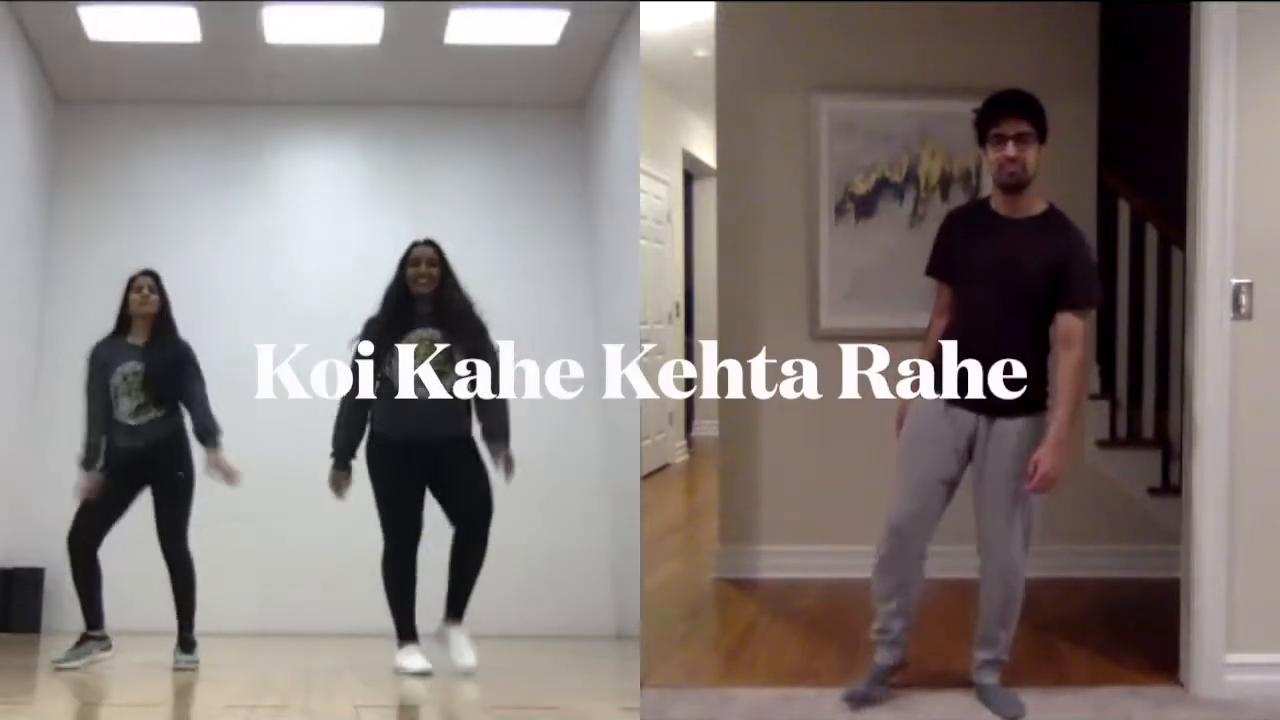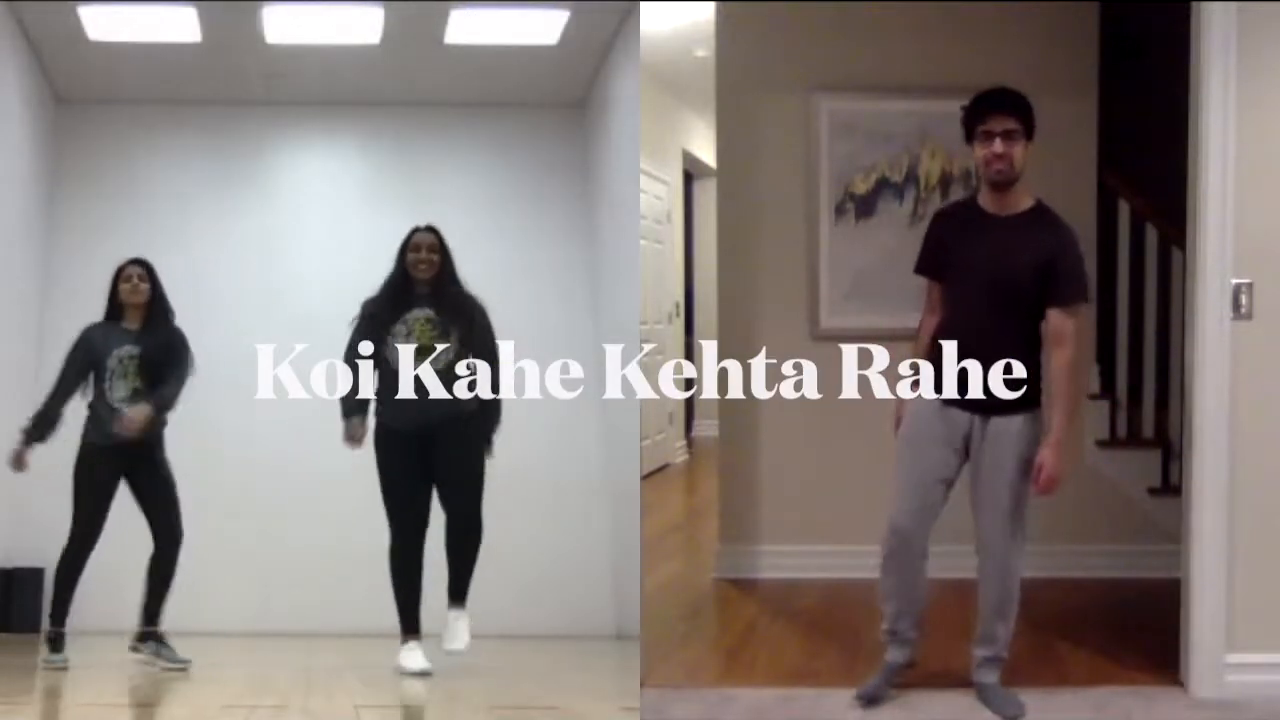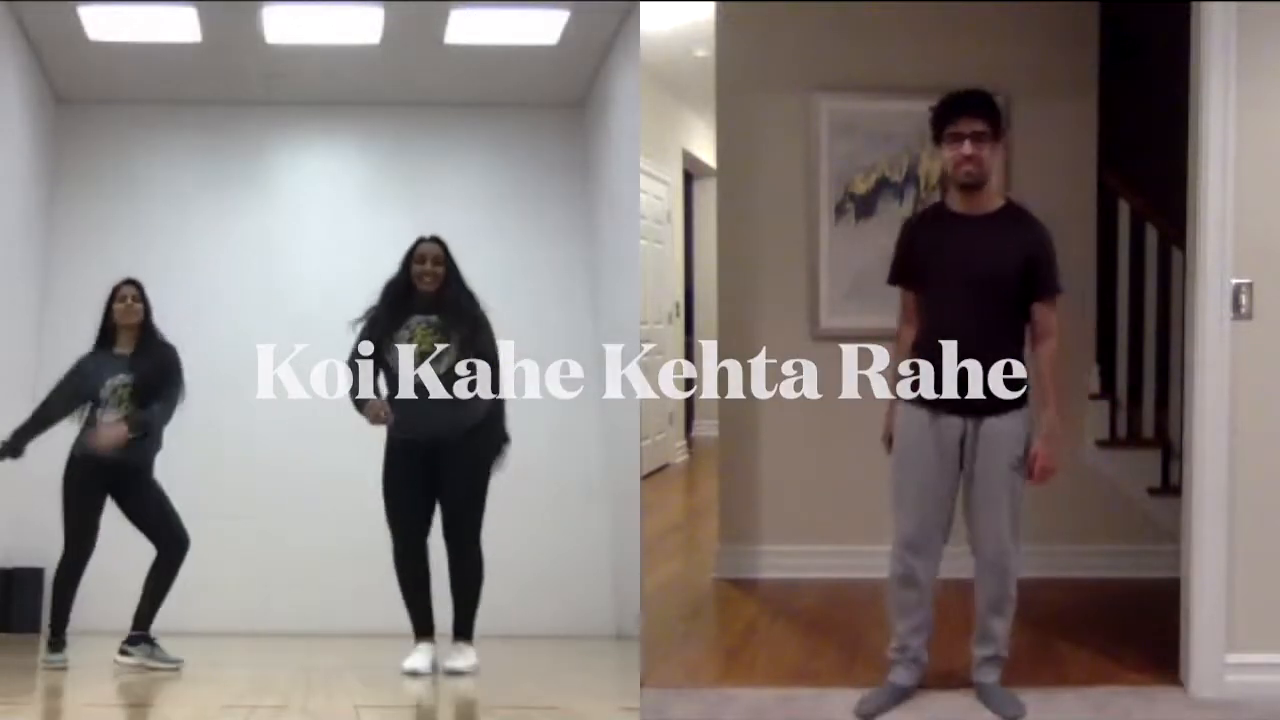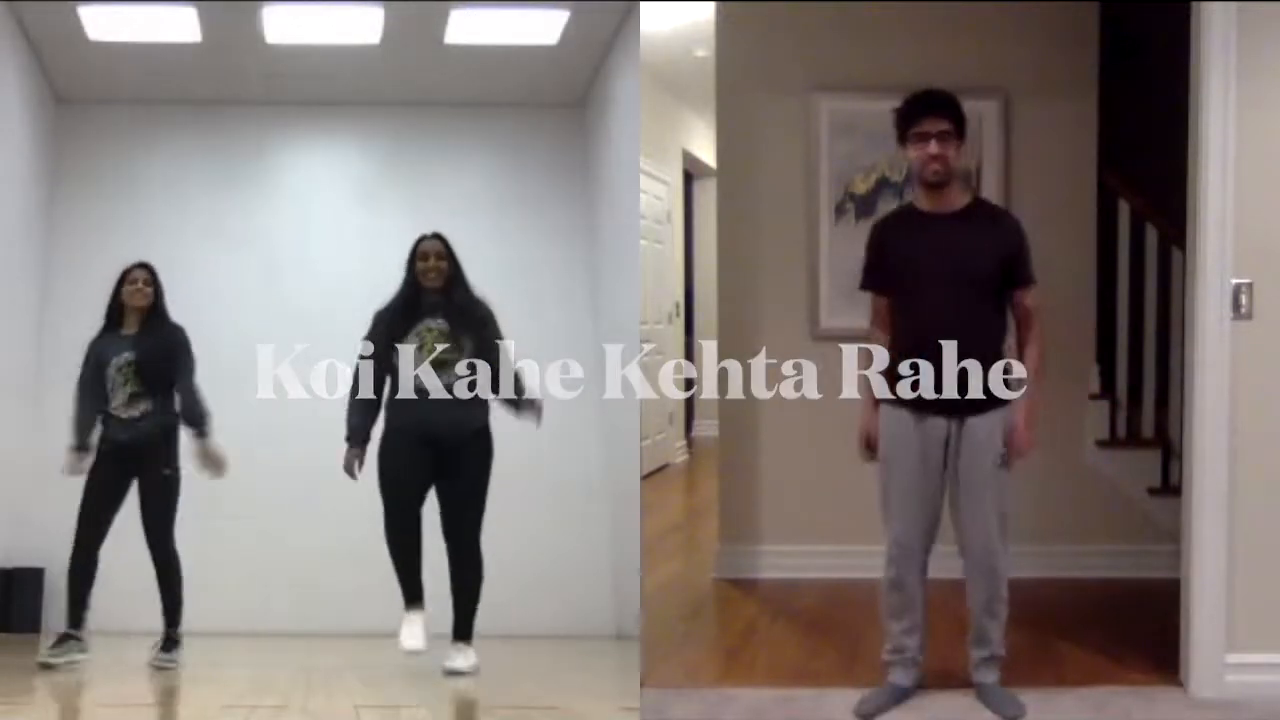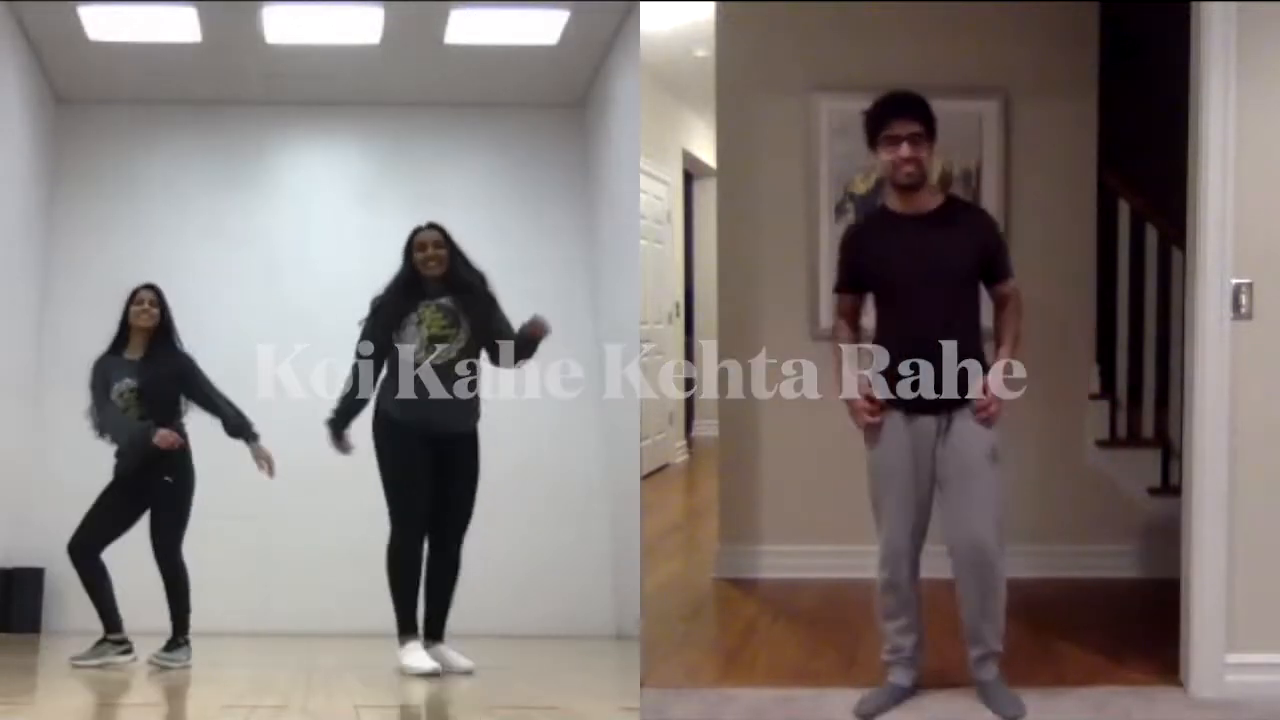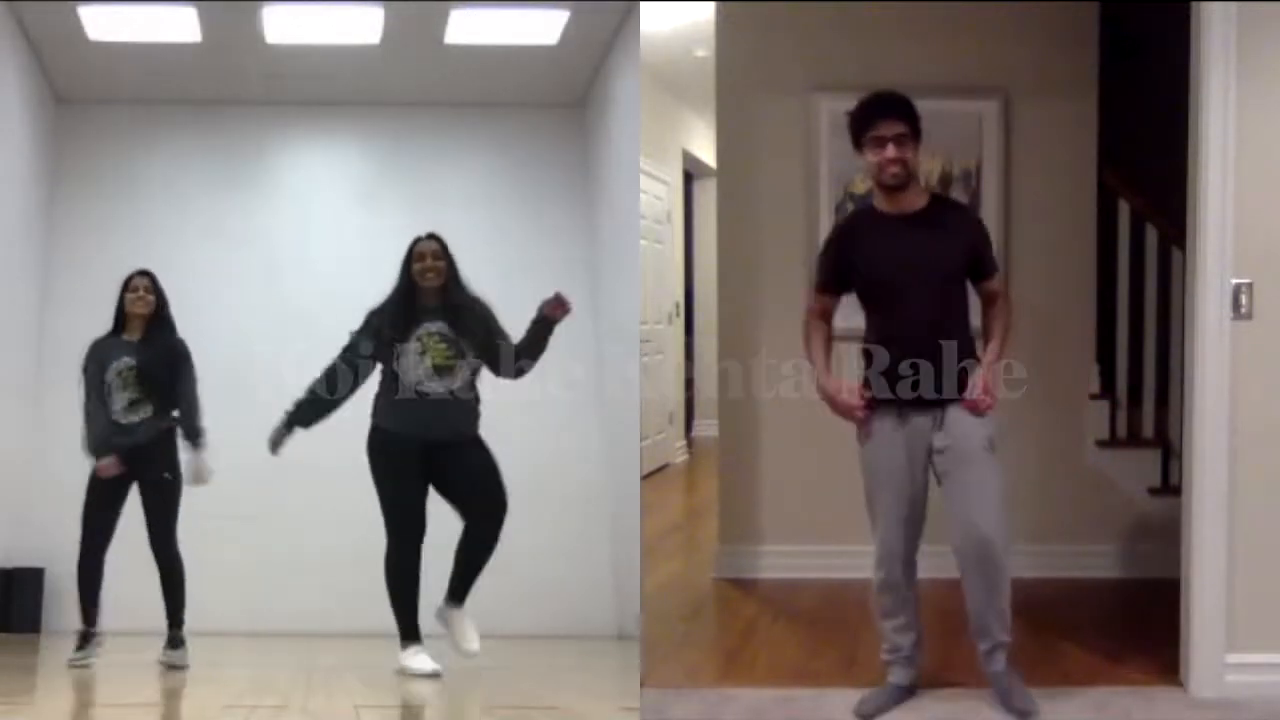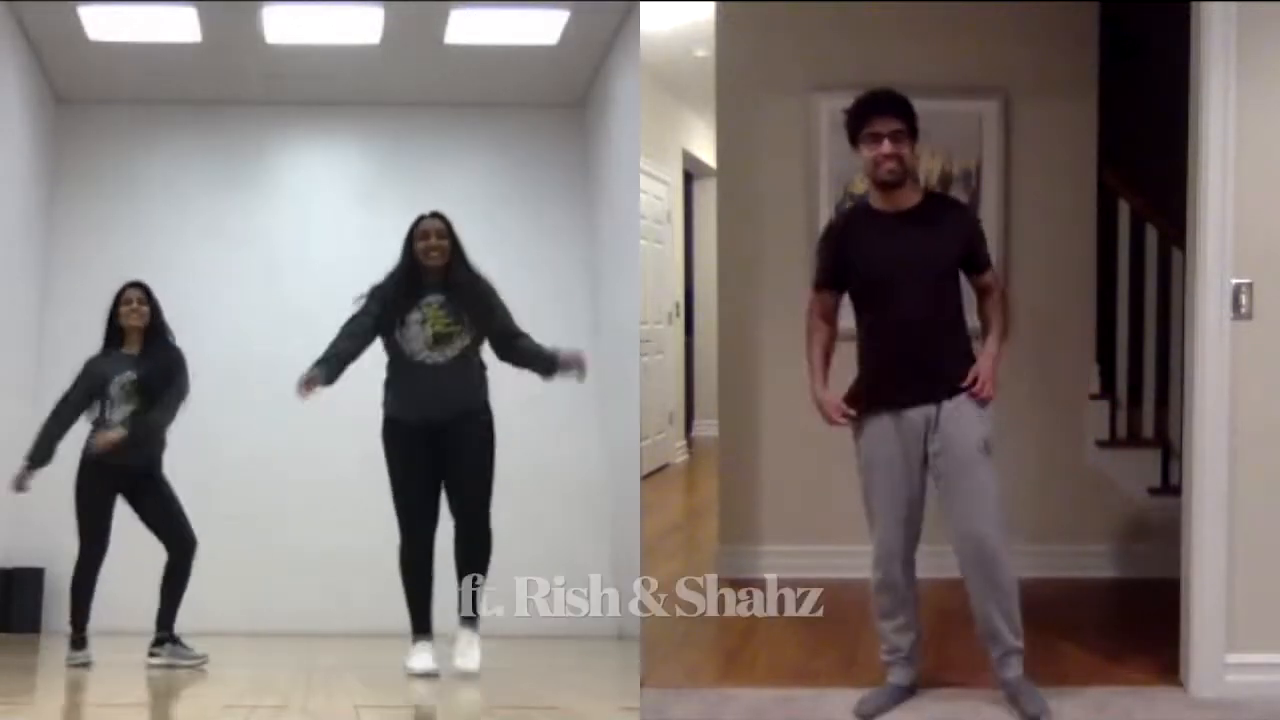
dt=0.2s
person 1, frame 1
left shoulder: (1064, 242)
right shoulder: (959, 225)
left elbow: (1070, 345)
left wrist: (1057, 438)
right wrist: (914, 391)
left hip: (1017, 416)
right hip: (944, 402)
left knee: (1005, 552)
right knee: (903, 527)
right ankle: (886, 652)
person 1, frame 2
left shoulder: (1053, 237)
right shoulder: (948, 224)
left elbow: (1062, 342)
left wrist: (1056, 438)
right wrist: (909, 391)
left hip: (1011, 414)
right hip: (938, 401)
left knee: (1001, 548)
right knee: (904, 528)
right ankle: (897, 650)
person 1, frame 3
left shoulder: (1027, 234)
right shoulder: (919, 230)
left elbow: (1045, 336)
left wrist: (1047, 429)
right wrist: (894, 403)
left hip: (1001, 415)
right hip: (926, 410)
left knee: (996, 549)
right knee: (913, 545)
right ankle: (904, 669)
person 1, frame 4
left shoulder: (1000, 228)
right shoulder: (889, 233)
left elbow: (1028, 322)
left wrist: (1025, 407)
right wrist: (870, 407)
left hip: (983, 413)
right hip: (907, 412)
left knee: (985, 549)
right knee: (904, 547)
right ankle: (901, 669)
person 1, frame 5
left shoulder: (974, 225)
right shoulder: (863, 236)
left elbow: (1008, 302)
right elbow: (845, 319)
left wrist: (1001, 373)
right wrist: (852, 382)
left hip: (965, 410)
right hip: (895, 413)
left knee: (978, 543)
right knee: (896, 548)
left ankle: (987, 668)
person 1, frame 6
left shoulder: (960, 222)
right shoulder: (849, 236)
left elbow: (996, 298)
right elbow: (817, 315)
left wrist: (989, 366)
right wrist: (826, 378)
left hip: (959, 404)
right hip: (886, 411)
left knee: (982, 535)
right knee: (893, 548)
left ankle: (997, 661)
right ankle: (900, 670)
person 1, frame 7
left shoulder: (955, 218)
right shoulder: (845, 233)
left elbow: (990, 289)
right elbow: (820, 314)
left wrist: (991, 352)
right wrist: (819, 385)
left hip: (955, 402)
right hip: (880, 410)
left knee: (981, 537)
right knee: (891, 547)
left ankle: (1010, 667)
person 2, frame 1
left shoulder: (466, 325)
right shoulder: (381, 327)
left elbow: (490, 386)
right elbow: (356, 393)
left wrist: (498, 439)
right wrist: (342, 457)
left hip: (452, 443)
right hip: (393, 447)
left knee: (475, 521)
right knee: (402, 540)
left ankle: (453, 623)
right ankle: (407, 644)
person 2, frame 2
left shoulder: (467, 310)
right shoulder: (378, 310)
left elbow: (489, 371)
right elbow: (354, 369)
left wrist: (487, 428)
right wrist: (353, 414)
left hip: (456, 425)
right hip: (398, 433)
left knee: (464, 507)
right knee: (406, 531)
left ankle: (456, 604)
right ankle: (410, 639)
person 2, frame 3
left shoulder: (468, 316)
right shoulder: (383, 318)
left elbow: (491, 377)
right elbow: (357, 370)
left wrist: (496, 436)
right wrist: (367, 400)
left hip: (465, 440)
right hip: (407, 443)
left knee: (462, 536)
right knee: (407, 538)
left ankle: (463, 642)
right ankle: (423, 642)
person 2, frame 4
left shoulder: (476, 317)
right shoulder: (391, 320)
left elbow: (499, 374)
right elbow: (367, 381)
left wrist: (522, 400)
right wrist: (357, 439)
left hip: (467, 439)
right hip: (408, 436)
left knee: (463, 536)
right knee: (399, 506)
left ankle: (463, 643)
right ankle: (414, 607)
person 2, frame 5
left shoulder: (474, 299)
right shoulder: (390, 305)
left elbow: (506, 352)
right elbow: (366, 366)
left wrist: (530, 337)
right wrist: (339, 420)
left hip: (458, 433)
right hip: (400, 429)
left knee: (448, 536)
right knee: (409, 527)
left ankle: (435, 640)
right ankle: (410, 641)
person 2, frame 6
left shoulder: (472, 315)
right shoulder: (386, 320)
left elbow: (511, 365)
right elbow: (343, 372)
left wrist: (544, 325)
right wrist: (295, 420)
left hip: (457, 441)
right hip: (395, 442)
left knee: (490, 510)
right knee: (406, 536)
left ankle: (455, 604)
right ankle: (410, 644)
person 2, frame 7
left shoulder: (476, 293)
right shoulder: (390, 297)
left elbow: (513, 343)
right elbow: (354, 335)
left wrist: (555, 361)
right wrist: (323, 370)
left hip: (467, 420)
right hip: (406, 424)
left knee: (471, 512)
right knee: (416, 527)
left ankle: (468, 625)
right ankle: (421, 640)
person 3, frame 1
left shoulder: (177, 351)
right shoulder: (104, 352)
left elbow: (195, 400)
right elbow: (97, 412)
left wrist: (213, 449)
right wrist: (89, 467)
left hip: (169, 457)
right hip: (120, 461)
left knee: (174, 546)
right knee: (80, 539)
left ankle: (186, 641)
right ankle: (95, 635)
person 3, frame 2
left shoulder: (168, 337)
right shoulder: (95, 336)
left elbow: (174, 385)
right elbow: (63, 389)
left wrist: (149, 408)
right wrist: (31, 437)
left hip: (147, 450)
right hip: (100, 448)
left knee: (170, 535)
right knee: (83, 538)
left ankle: (149, 634)
right ankle: (56, 634)
person 3, frame 3
left shoulder: (164, 358)
right shoulder: (93, 363)
left elbow: (165, 408)
right elbow: (52, 407)
left wrist: (127, 429)
left hip: (136, 472)
right hip: (87, 468)
left knee: (176, 542)
right knee: (77, 551)
left ankle: (138, 638)
right ankle: (56, 640)
person 3, frame 4
left shoulder: (170, 337)
right shoulder: (103, 344)
left elbow: (186, 387)
right elbow: (88, 397)
left wrist: (203, 437)
right wrist: (81, 447)
left hip: (160, 451)
right hip: (115, 451)
left knee: (160, 541)
right knee: (87, 539)
left ankle: (171, 639)
right ankle: (73, 634)
person 3, frame 5
left shoulder: (174, 361)
right shoulder: (105, 367)
left elbow: (213, 400)
right elbow: (107, 420)
left wrist: (251, 440)
right wrist: (149, 434)
left hip: (171, 468)
right hip: (132, 470)
left knee: (166, 552)
right knee: (82, 547)
left ankle: (180, 640)
right ankle: (116, 638)
person 3, frame 6
left shoulder: (170, 348)
right shoulder: (101, 350)
left elbow: (186, 398)
right elbow: (94, 406)
left wrist: (197, 449)
right wrist: (100, 452)
left hip: (157, 455)
right hip: (112, 459)
left knee: (164, 544)
right knee: (93, 543)
left ankle: (175, 638)
right ankle: (88, 634)
person 3, frame 7
left shoulder: (169, 359)
right shoulder: (99, 363)
left elbow: (167, 409)
right elbow: (65, 412)
left wrist: (124, 432)
right wrist: (33, 462)
left hip: (144, 470)
right hip: (98, 468)
left knee: (183, 544)
right knee: (92, 553)
left ankle: (163, 639)
right ankle: (78, 640)
